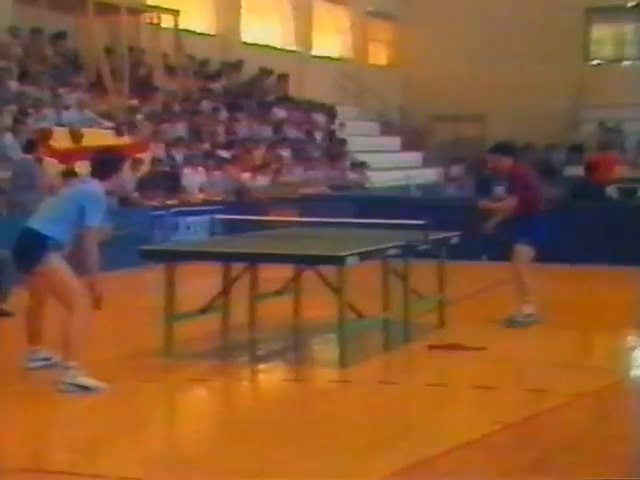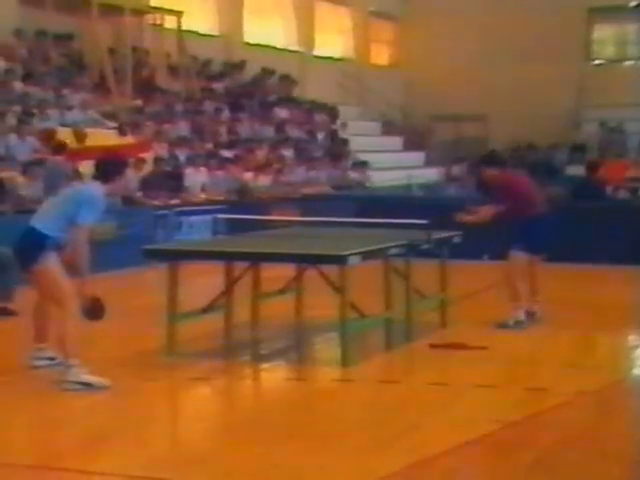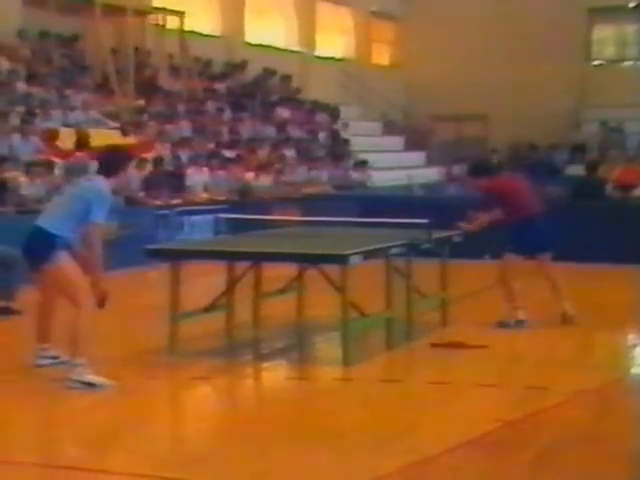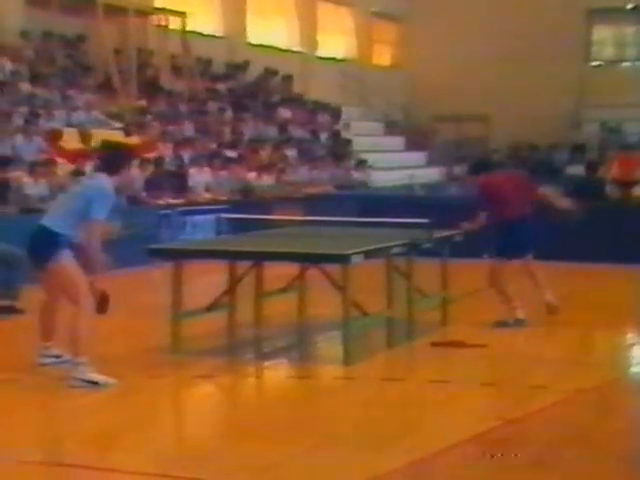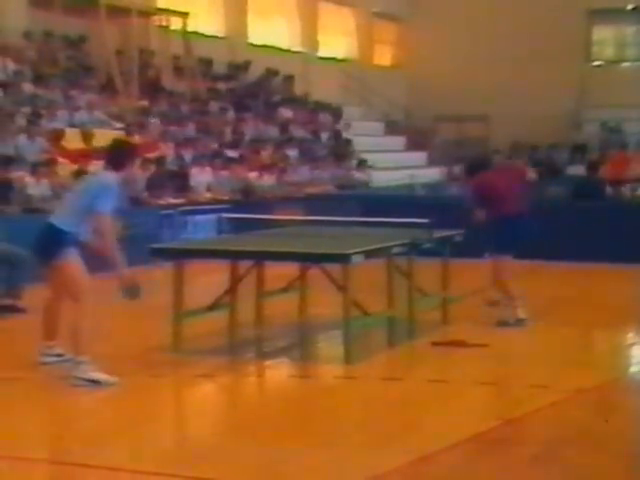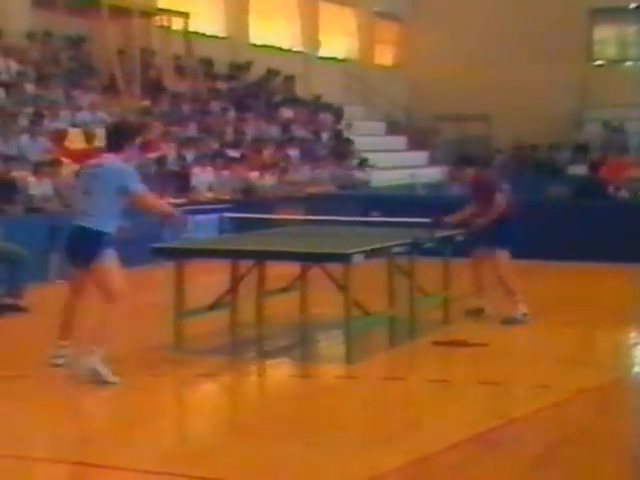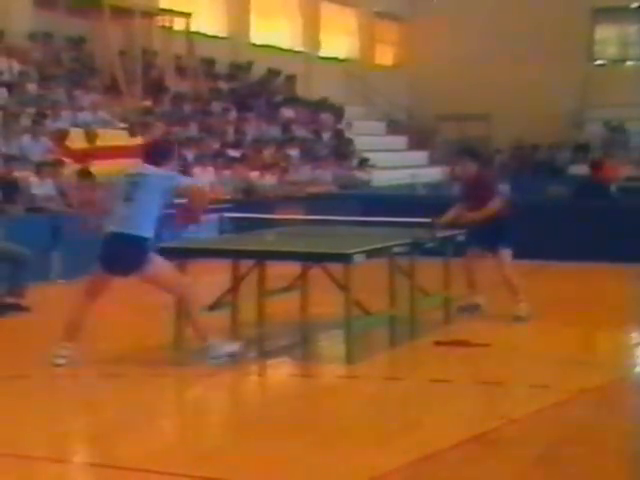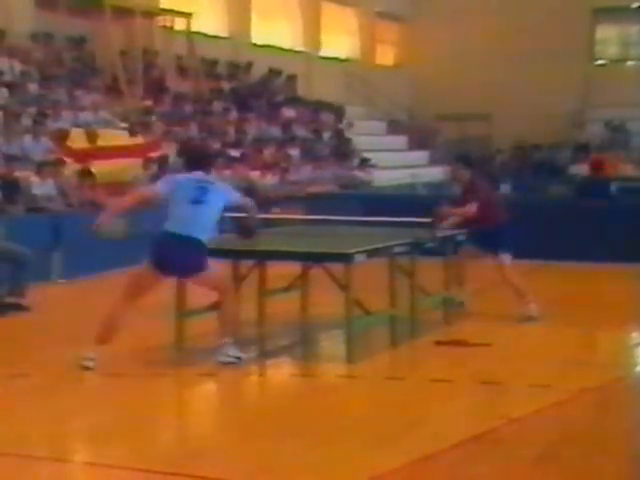
dt=0.3s
person 1, frame 1
left shoulder: (81, 187)
right shoulder: (96, 196)
right elbow: (90, 244)
right wrist: (95, 281)
left hip: (26, 242)
right hip: (40, 247)
left knee: (38, 299)
right knee: (79, 303)
left ankle: (35, 354)
right ankle: (71, 373)
person 1, frame 2
left shoulder: (84, 189)
right shoulder: (95, 197)
right elbow: (79, 243)
left wrist: (67, 258)
right wrist: (83, 281)
left hip: (30, 241)
right hip: (38, 245)
left knee: (47, 296)
right knee: (70, 304)
left ankle: (40, 352)
right ankle: (73, 371)
person 1, frame 3
left shoulder: (87, 183)
right shoulder: (102, 193)
right elbow: (94, 240)
left wrist: (81, 256)
right wrist: (98, 277)
left hip: (37, 239)
right hip: (48, 245)
left knee: (49, 296)
right knee: (85, 301)
left ankle: (44, 351)
right ankle: (78, 370)
person 1, frame 4
left shoulder: (91, 183)
right shoulder: (104, 191)
right elbow: (93, 237)
left wrist: (93, 257)
right wrist: (94, 275)
left hip: (41, 238)
right hip: (52, 243)
left knee: (54, 295)
right knee: (84, 301)
left ankle: (47, 350)
right ankle: (80, 369)
person 1, frame 5
left shoulder: (96, 180)
right shoulder: (108, 186)
right elbow: (104, 232)
left wrist: (96, 247)
right wrist: (120, 266)
left hip: (49, 236)
right hip: (59, 242)
left knee: (59, 294)
right knee: (83, 301)
left ankle: (50, 348)
right ankle: (82, 367)
person 1, frame 6
left shoulder: (90, 168)
right shoulder: (122, 170)
right elbow: (149, 203)
right wrist: (174, 213)
left hip: (78, 235)
right hip: (96, 241)
left knee: (76, 294)
right knee: (117, 299)
left ankle: (61, 350)
right ankle: (92, 357)
person 1, frame 7
left shoulder: (127, 179)
right shoulder: (167, 179)
right elbow: (200, 190)
left hip: (111, 246)
right hip: (136, 249)
left knee: (88, 297)
right knee: (186, 293)
left ankle: (64, 350)
right ankle: (212, 345)
person 1, frame 8
left shoulder: (175, 180)
right shoulder: (221, 189)
left elbow: (144, 194)
right elbow: (249, 204)
left wrist: (109, 213)
right wrist: (252, 219)
left hip: (165, 247)
right hip: (193, 253)
left knee: (126, 298)
right knee: (227, 290)
left ankle: (92, 353)
right ankle: (227, 348)
person 2, frame 1
left shoulder: (519, 174)
right shoulder: (515, 174)
left elbow: (511, 204)
right elbow: (512, 204)
left wrist: (488, 205)
right wrist: (495, 220)
left hip: (530, 224)
right hip: (524, 223)
left knee: (519, 265)
right knee: (522, 266)
left ankle: (526, 311)
right ankle: (530, 310)
person 2, frame 2
left shoulder: (502, 182)
right shoulder: (514, 178)
left elbow: (492, 212)
right elbow: (500, 208)
left wrist: (469, 218)
right wrist: (480, 211)
left hip: (529, 225)
right hip: (537, 223)
left knee: (513, 271)
right knee: (531, 269)
left ankle: (519, 316)
right ankle: (533, 309)
person 2, frame 3
left shoulder: (490, 188)
right shoulder: (514, 179)
left elbow: (485, 220)
left wrist: (469, 226)
right wrist: (482, 217)
left hip: (523, 226)
right hip: (539, 222)
left knee: (505, 274)
right knee: (547, 271)
left ankle: (518, 315)
right ankle: (566, 310)
person 2, frame 4
left shoulder: (485, 185)
right shoulder: (516, 176)
left elbow: (483, 218)
right elbow: (542, 191)
left wrist: (471, 226)
right wrist: (560, 201)
left hip: (508, 227)
right hip: (525, 222)
left knee: (495, 276)
right knee: (529, 265)
left ankle: (517, 314)
right ankle: (548, 298)
person 2, frame 5
left shoulder: (479, 183)
right shoulder: (508, 168)
left elbow: (481, 216)
right elbow: (529, 177)
left wrist: (479, 215)
left hip: (505, 222)
right hip: (517, 218)
left knee: (500, 271)
right knee: (500, 264)
left ankle: (519, 313)
right ankle: (501, 297)
person 2, frame 6
left shoulder: (484, 179)
right shoulder: (477, 181)
left elbow: (501, 202)
right elbow: (475, 206)
left wrist: (484, 220)
right wrist: (455, 219)
left hip: (500, 223)
right hip: (492, 224)
left knee: (500, 267)
right knee: (476, 260)
left ankle: (520, 309)
right ankle: (480, 304)
person 2, frame 7
left shoulder: (486, 179)
right shoulder: (468, 183)
left elbow: (496, 206)
right elbow: (461, 207)
left wrist: (472, 217)
right wrist: (442, 221)
left hip: (498, 225)
right hip: (481, 227)
left knee: (505, 268)
right knee: (469, 262)
left ankle: (521, 305)
right ankle: (475, 300)
person 2, frame 8
left shoulder: (478, 187)
right shoulder: (467, 189)
left elbow: (470, 211)
right elbow: (462, 214)
left wrist: (450, 211)
right wrist: (444, 225)
left hip: (497, 230)
right hip: (481, 229)
left knee: (506, 271)
right knee: (458, 260)
left ankle: (530, 305)
right ankle: (459, 297)
